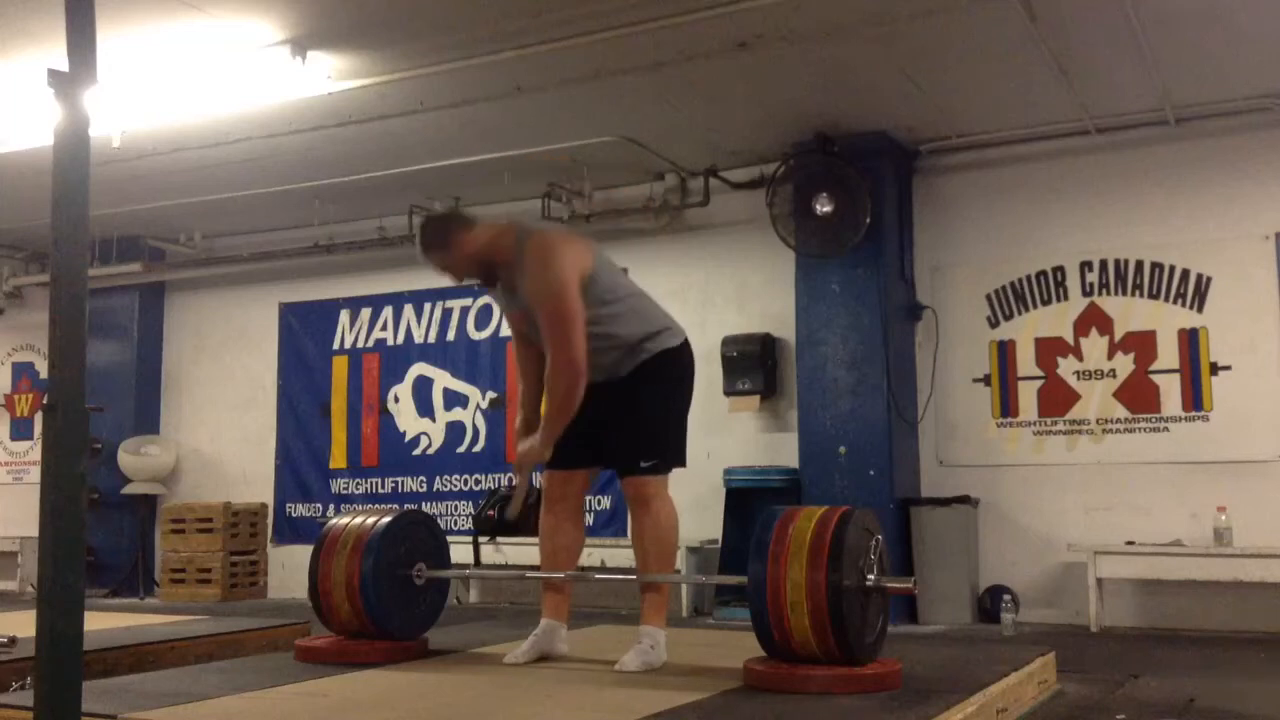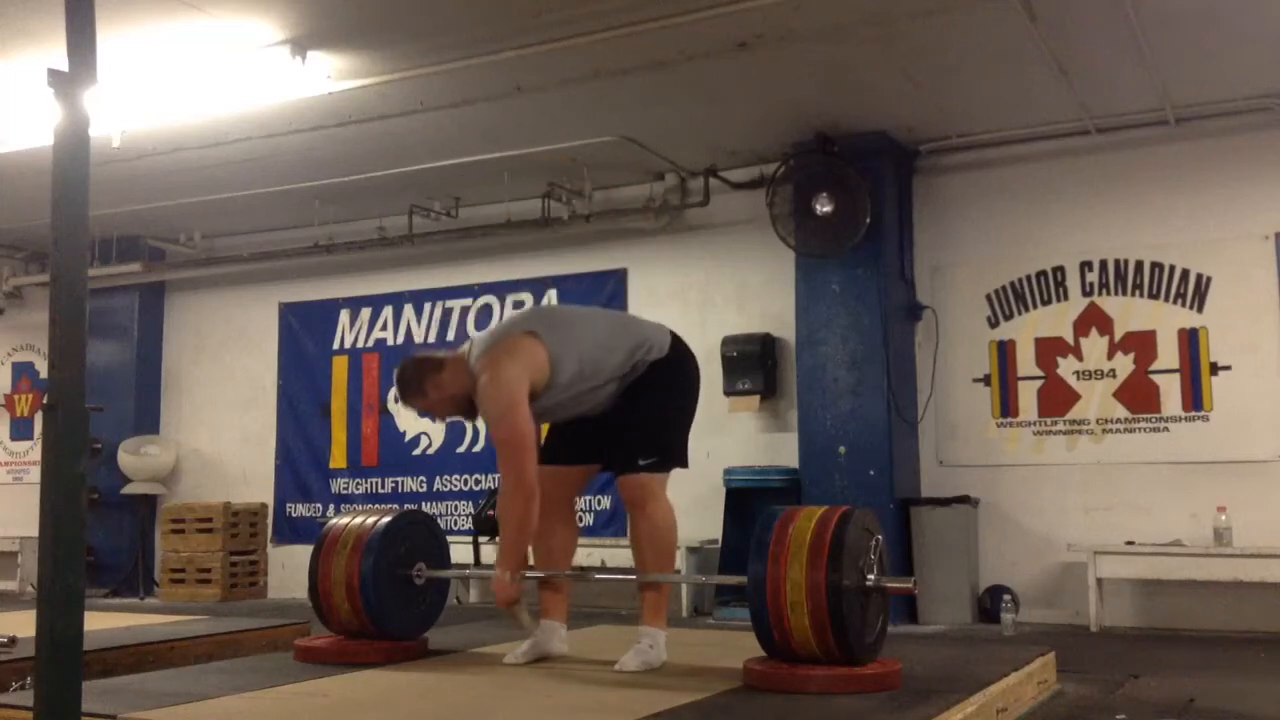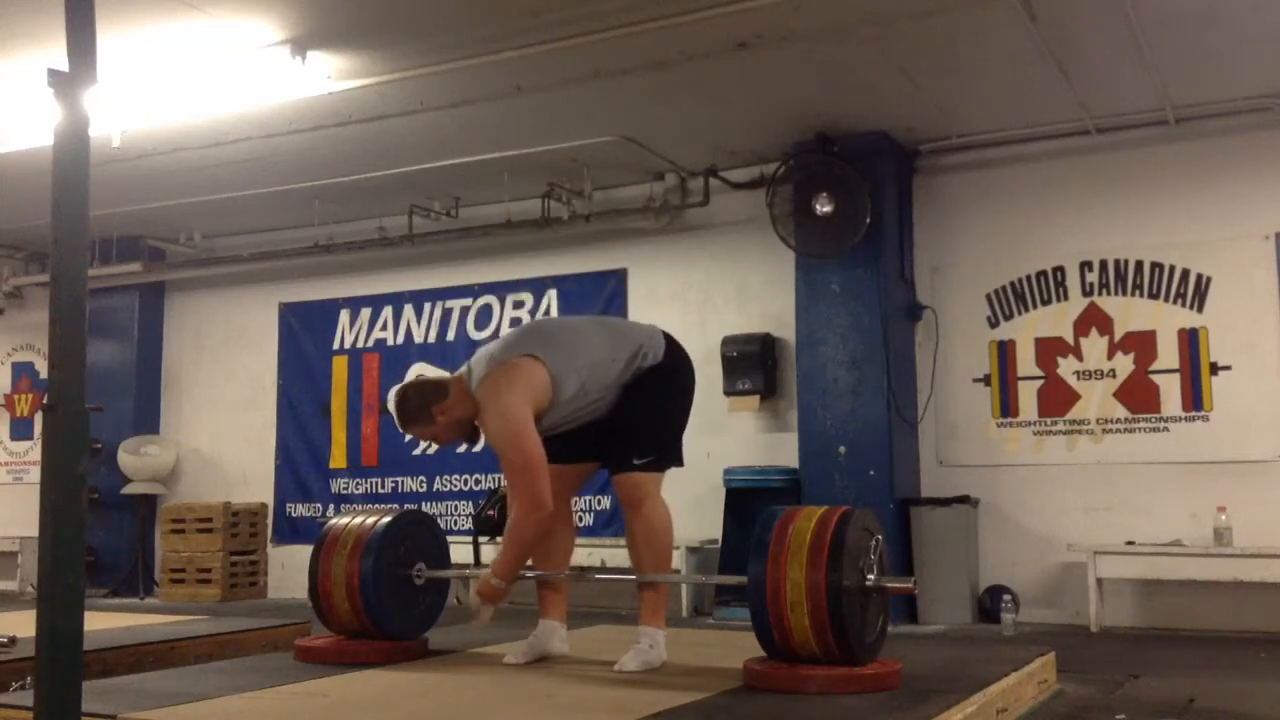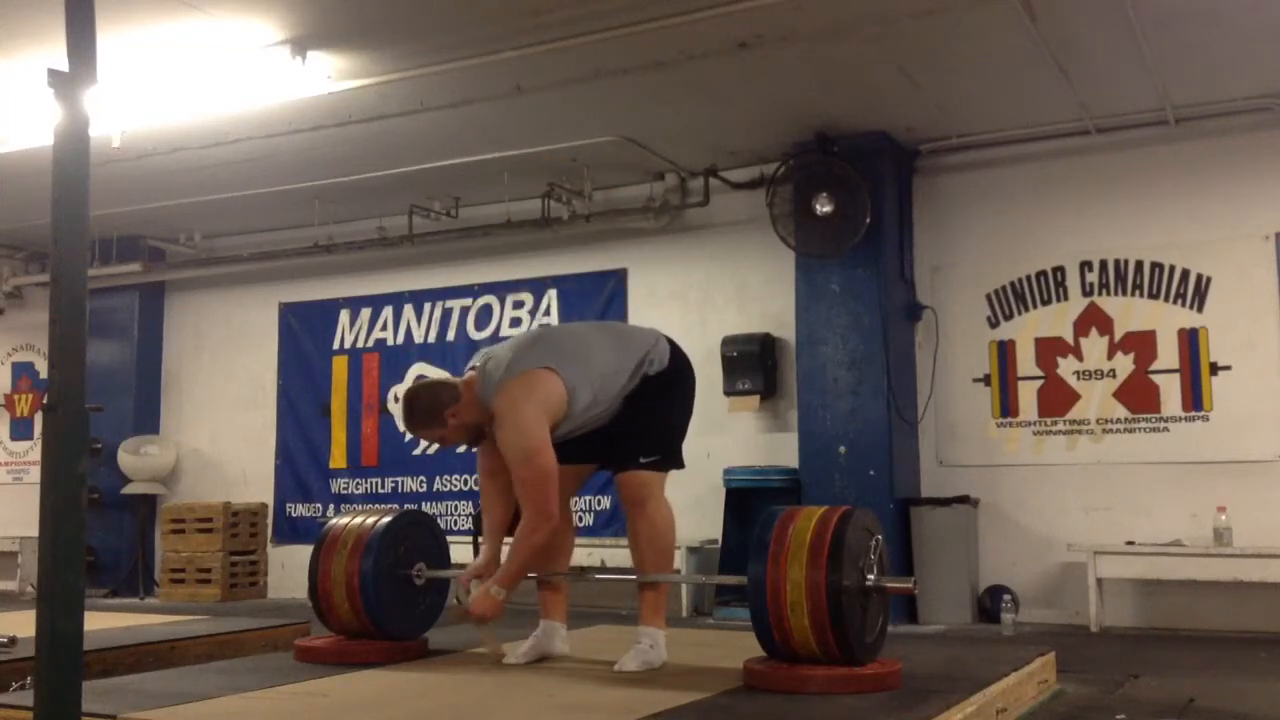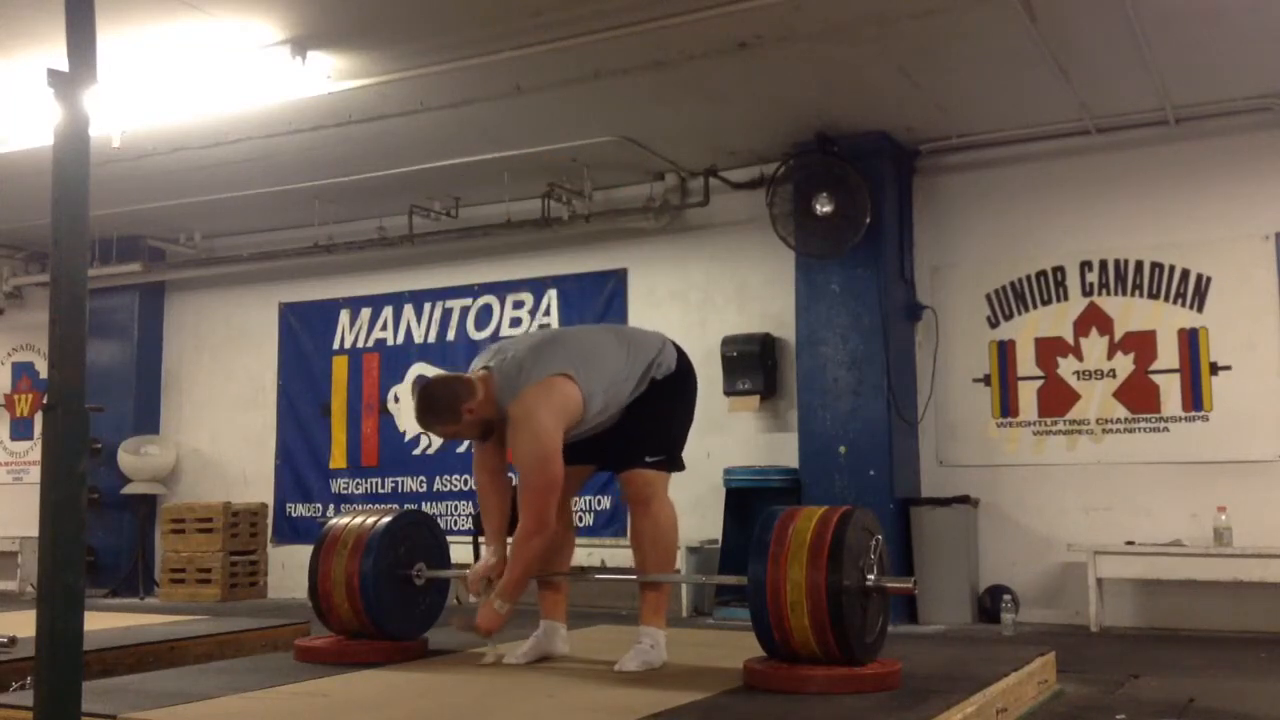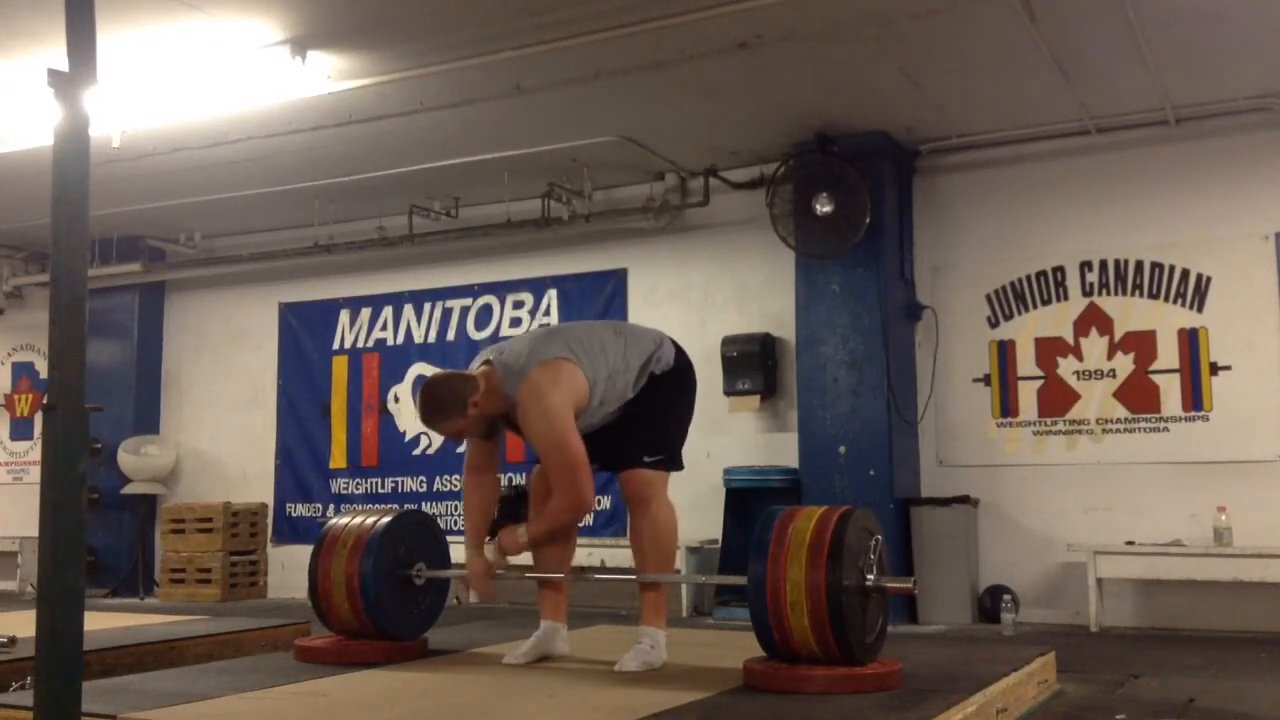
dt=0.5s
person 1, frame 1
left shoulder: (542, 259)
right shoulder: (499, 269)
left elbow: (568, 363)
right elbow: (529, 344)
left wrist: (543, 443)
right wrist: (528, 414)
left hip: (654, 361)
right hip: (600, 375)
left knee: (643, 487)
right knee: (560, 490)
left ankle: (652, 635)
right ankle: (553, 628)
person 1, frame 2
left shoulder: (496, 378)
right shoulder: (482, 366)
left elbow: (519, 486)
left wrist: (507, 571)
right wrist: (514, 551)
left hip: (657, 368)
right hip: (604, 389)
left knee: (639, 490)
right knee: (551, 491)
left ankle: (652, 635)
right ankle: (551, 629)
person 1, frame 3
left shoulder: (498, 403)
right shoulder: (477, 382)
left elbow: (536, 507)
right elbow: (527, 493)
left wrist: (498, 577)
right wrist: (508, 562)
left hip: (654, 371)
right hip: (601, 389)
left knee: (635, 489)
right knee: (550, 489)
left ankle: (652, 636)
right ankle: (552, 629)
person 1, frame 4
left shoulder: (516, 411)
right shoulder: (476, 384)
left elbow: (542, 517)
right elbow: (494, 476)
left wrist: (497, 589)
right wrist: (489, 552)
left hip: (655, 375)
right hip: (603, 386)
left knee: (638, 490)
right knee: (546, 493)
left ankle: (652, 635)
right ankle: (551, 630)
person 1, frame 5
left shoulder: (532, 413)
right shoulder: (479, 383)
left elbow: (537, 524)
right elbow: (489, 473)
left wrist: (500, 603)
right wrist: (493, 551)
left hip: (658, 377)
right hip: (605, 386)
left knee: (643, 488)
right knee: (549, 494)
left ankle: (652, 636)
right ankle: (553, 630)
person 1, frame 6
left shoulder: (538, 400)
right shoulder: (477, 384)
left elbow: (578, 499)
right elbow: (478, 474)
left wrist: (522, 535)
right wrist: (474, 554)
left hip: (658, 375)
right hip: (607, 390)
left knee: (642, 487)
right knee: (544, 488)
left ankle: (653, 636)
right ankle: (552, 630)
